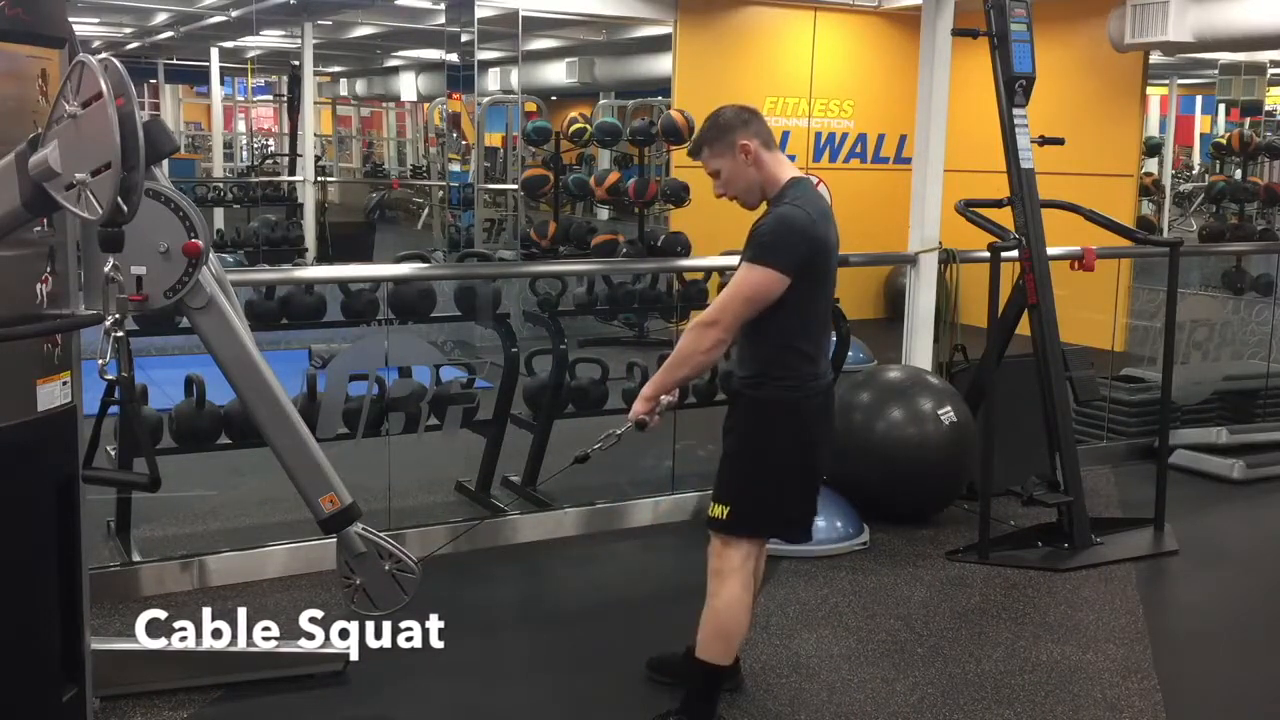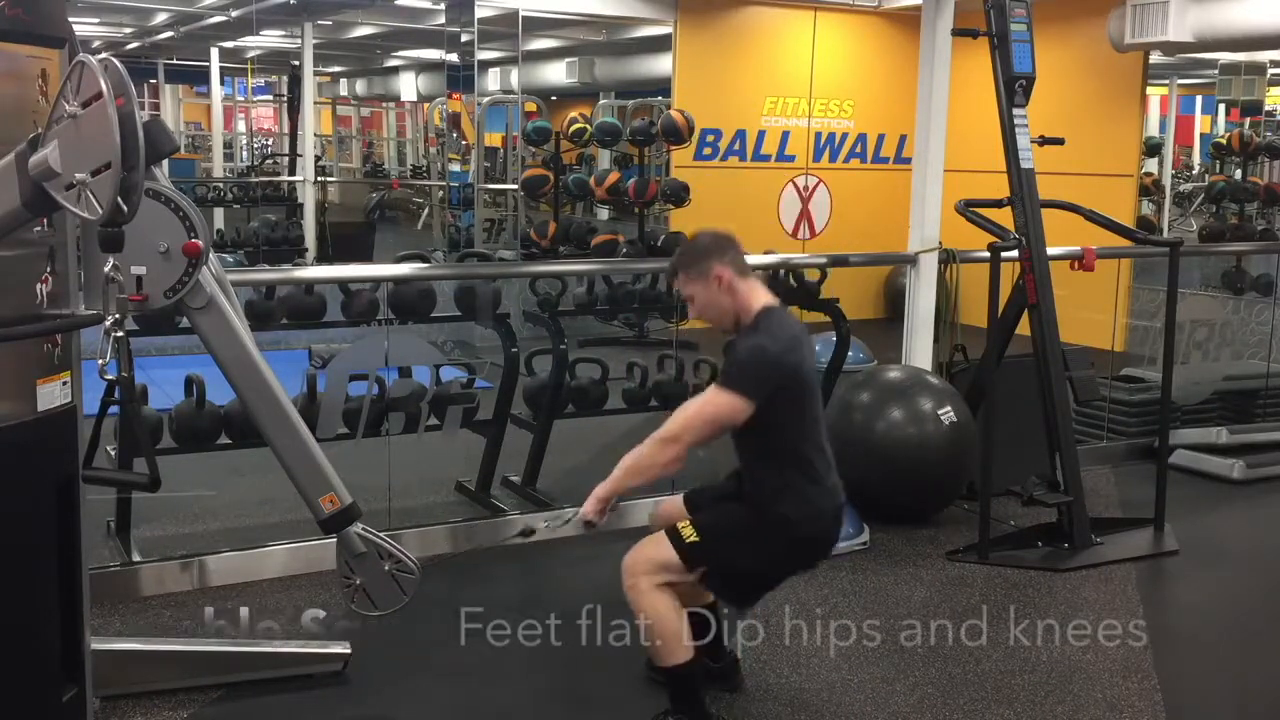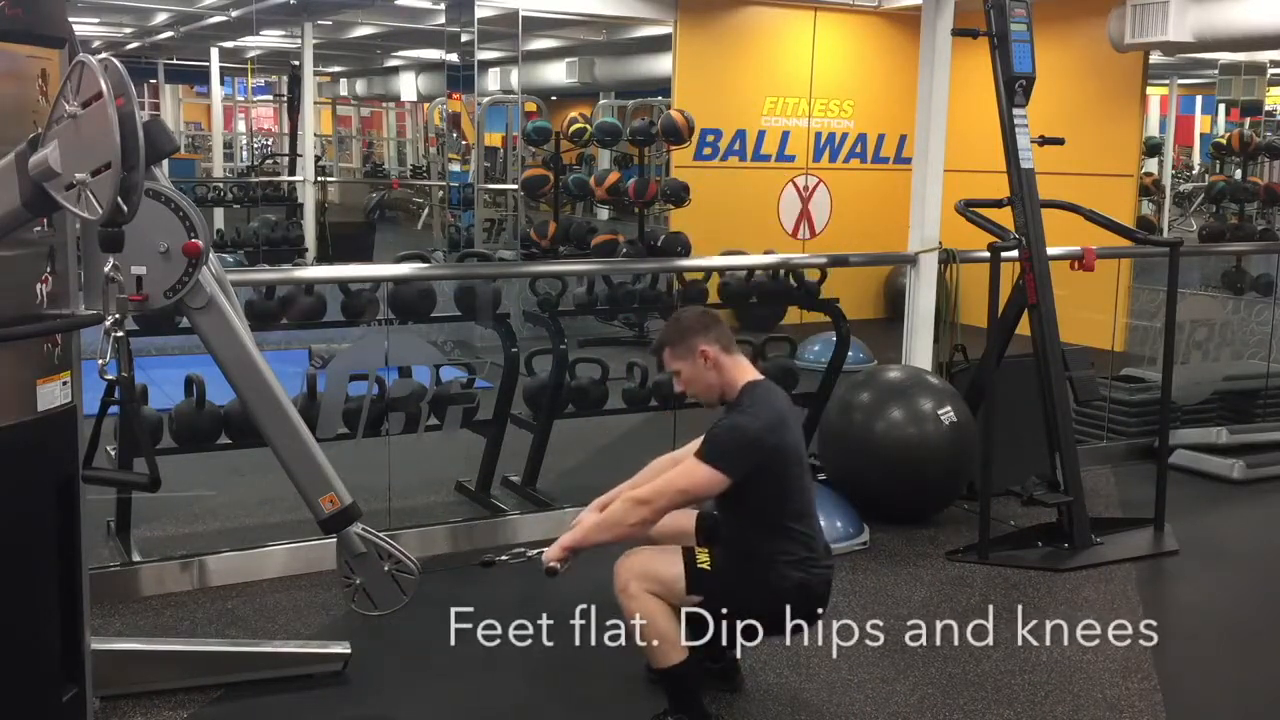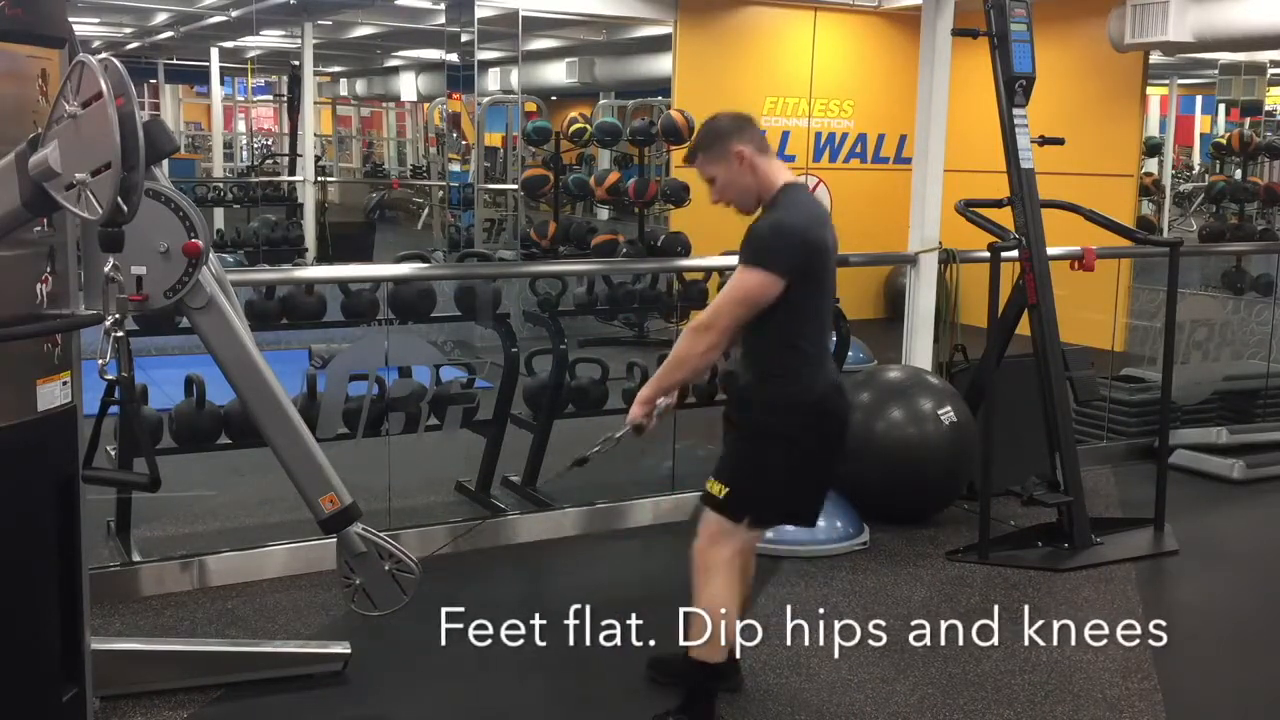
dt=0.5s
person 1, frame 1
left shoulder: (787, 223)
right shoulder: (800, 206)
left elbow: (717, 325)
right elbow: (734, 319)
left wrist: (654, 390)
right wrist: (671, 380)
left hip: (779, 405)
right hip: (780, 396)
left knee: (732, 553)
right knee: (746, 542)
right ankle: (716, 658)
person 1, frame 2
left shoulder: (764, 353)
right shoulder: (772, 329)
left elbow: (676, 442)
right elbow: (700, 410)
left wrist: (606, 491)
right wrist: (629, 466)
left hip: (793, 519)
right hip: (779, 494)
left knee: (641, 567)
right knee: (667, 520)
right ankle: (712, 654)
person 1, frame 3
left shoulder: (749, 428)
right shoulder: (759, 400)
left elbow: (647, 507)
right elbow: (678, 461)
left wrist: (572, 541)
right wrist: (600, 506)
left hip: (786, 584)
right hip: (775, 555)
left knee: (633, 574)
right knee: (663, 530)
right ankle: (713, 656)
person 1, frame 4
left shoulder: (782, 226)
right shoulder: (798, 209)
left elbow: (713, 328)
right elbow: (727, 320)
left wrist: (650, 395)
right wrist: (672, 382)
left hip: (787, 406)
right hip: (791, 397)
left knee: (718, 543)
right knee: (731, 532)
right ankle: (712, 659)
